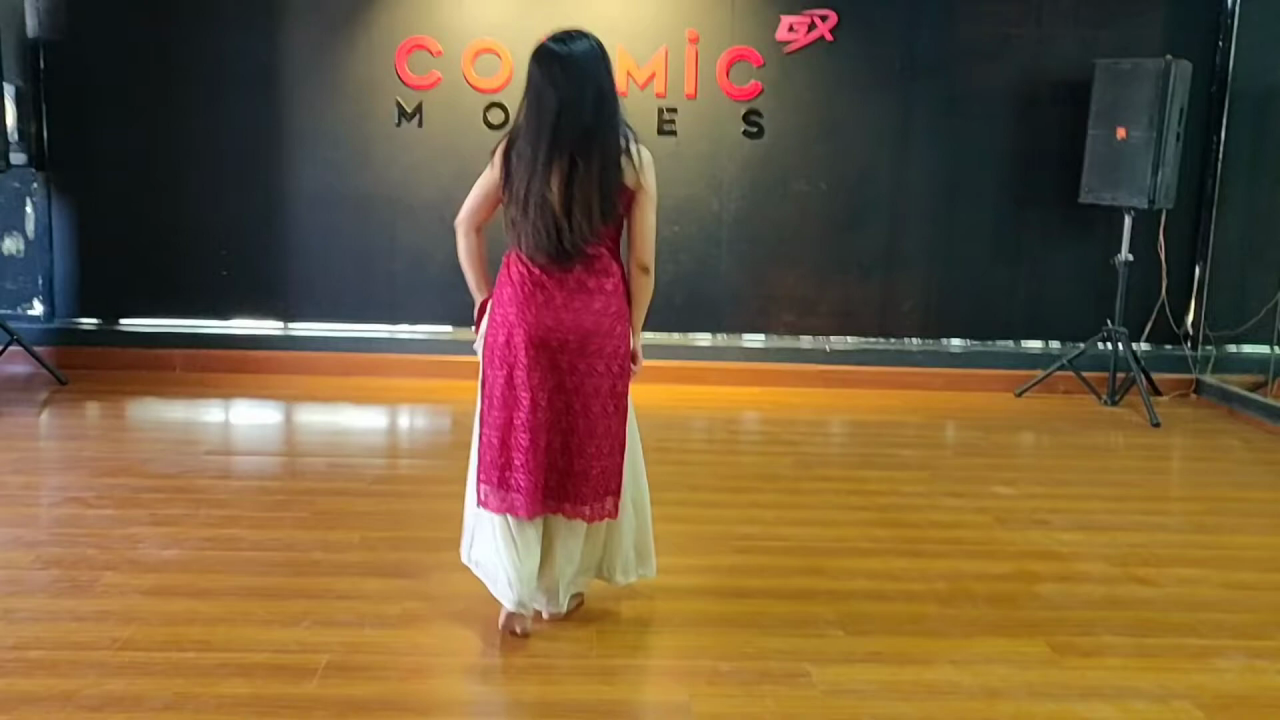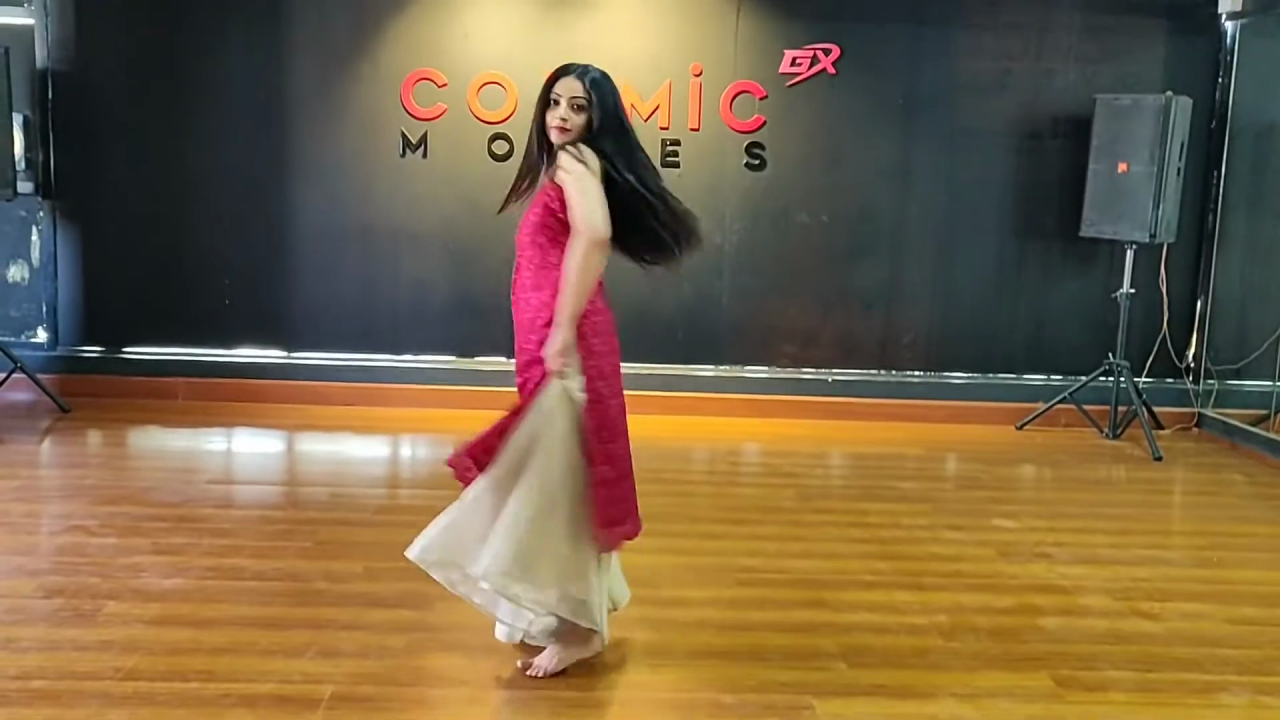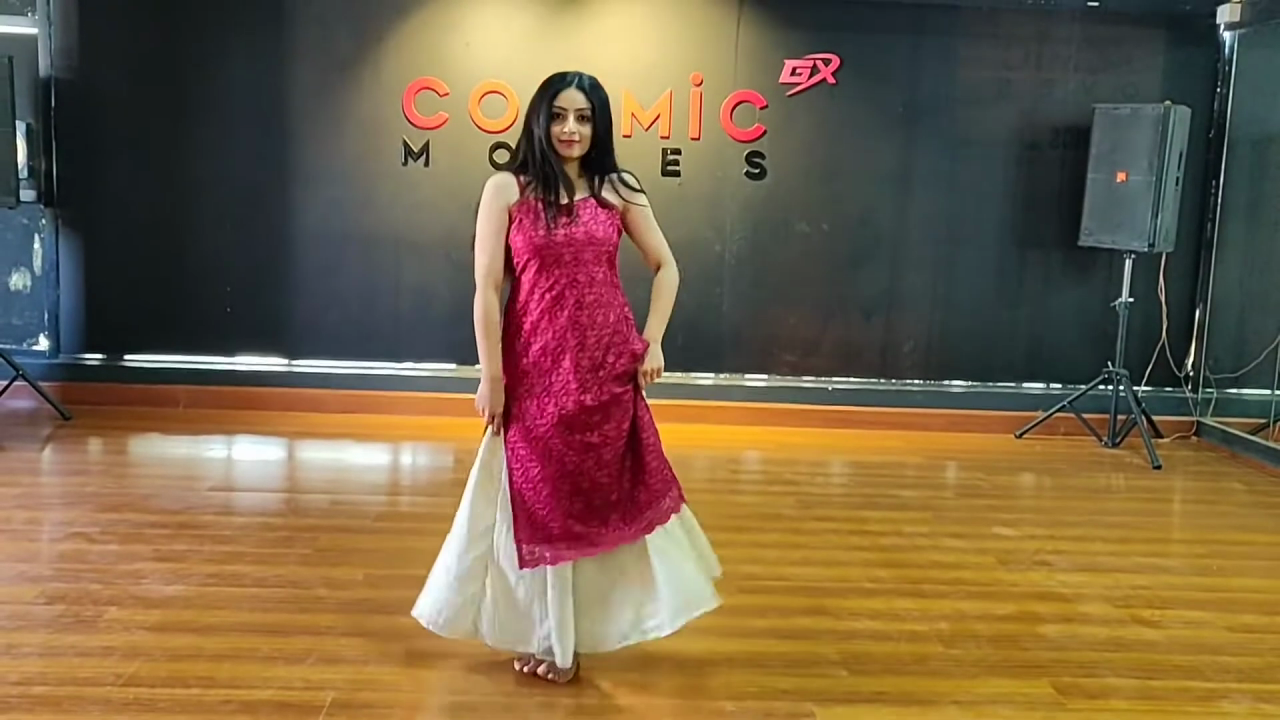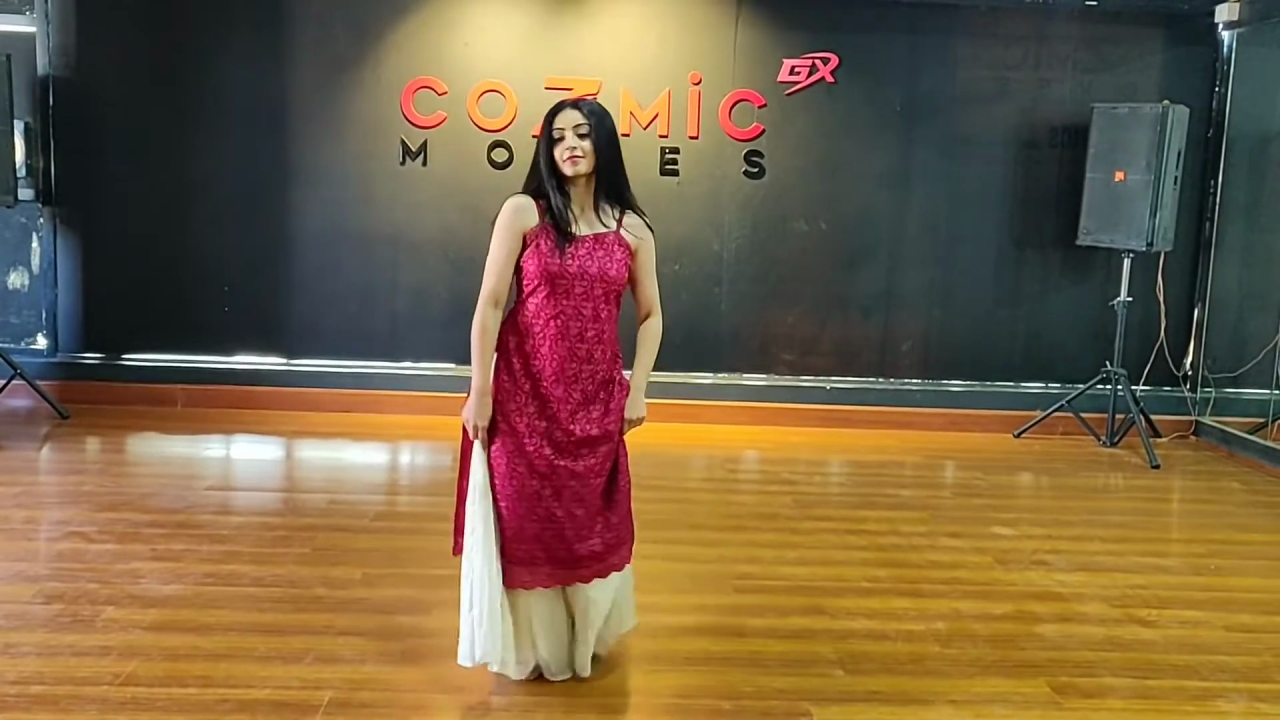
dt=0.5s
person 1, frame 1
left shoulder: (519, 144)
right shoulder: (630, 157)
left elbow: (468, 225)
right elbow: (643, 262)
left wrist: (484, 300)
right wrist: (631, 331)
left hip: (521, 314)
right hip: (597, 322)
left knee: (517, 453)
right knee: (587, 454)
left ankle: (519, 593)
right ankle: (562, 587)
person 1, frame 2
left shoulder: (575, 161)
right shoulder: (546, 171)
left elbow: (593, 236)
left wrist: (561, 332)
right wrist: (555, 336)
left hip: (568, 347)
right hip: (566, 346)
left knee: (551, 486)
right knee: (567, 485)
left ankle: (579, 625)
right ankle: (564, 615)
person 1, frame 3
left shoulder: (618, 191)
right shoulder: (507, 190)
left elbow: (665, 267)
right elbow: (486, 289)
left wrist: (652, 342)
right wrist: (491, 377)
left hip: (609, 368)
right hip: (534, 371)
left knee: (605, 497)
right knee: (535, 502)
left ankle: (571, 635)
right ankle: (537, 634)
person 1, frame 4
left shoulder: (632, 227)
right shoulder: (522, 213)
left elbow: (650, 315)
right elbow: (489, 305)
left wrist: (638, 388)
right wrist: (480, 392)
left hip: (595, 401)
right hip: (524, 393)
left knee: (592, 523)
right knee: (526, 521)
left ankle: (583, 636)
right ankle: (535, 646)
